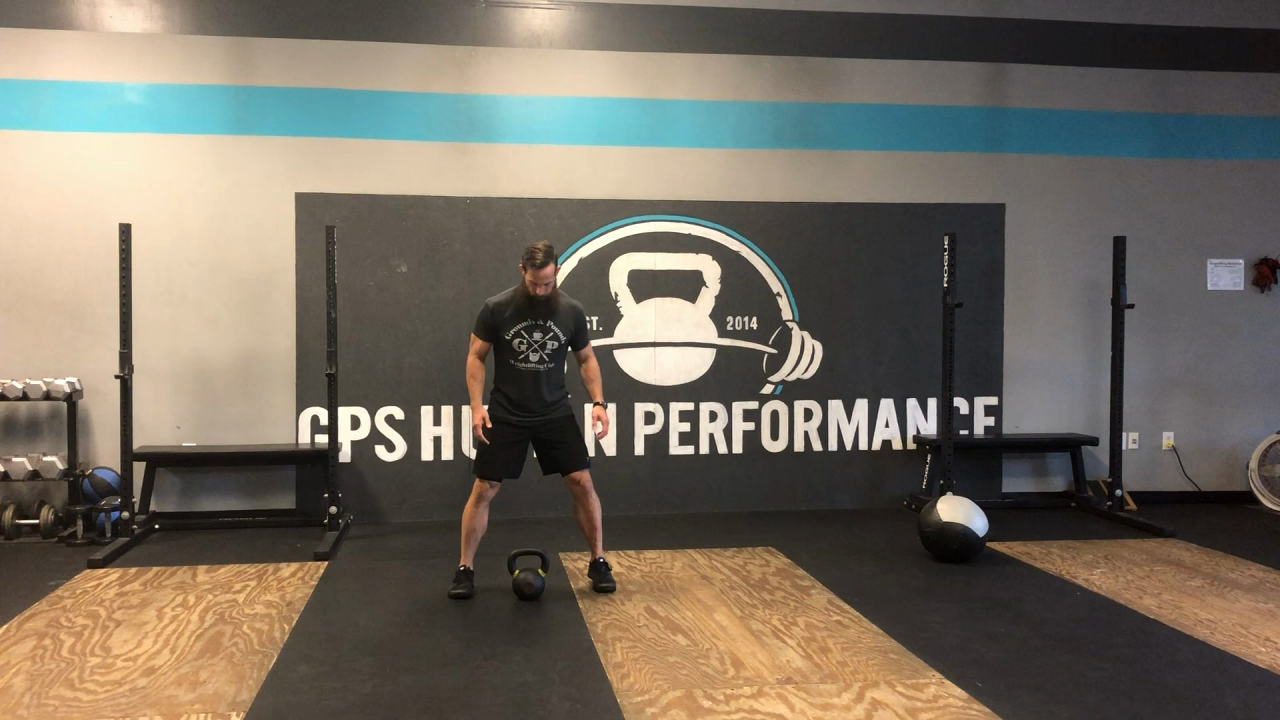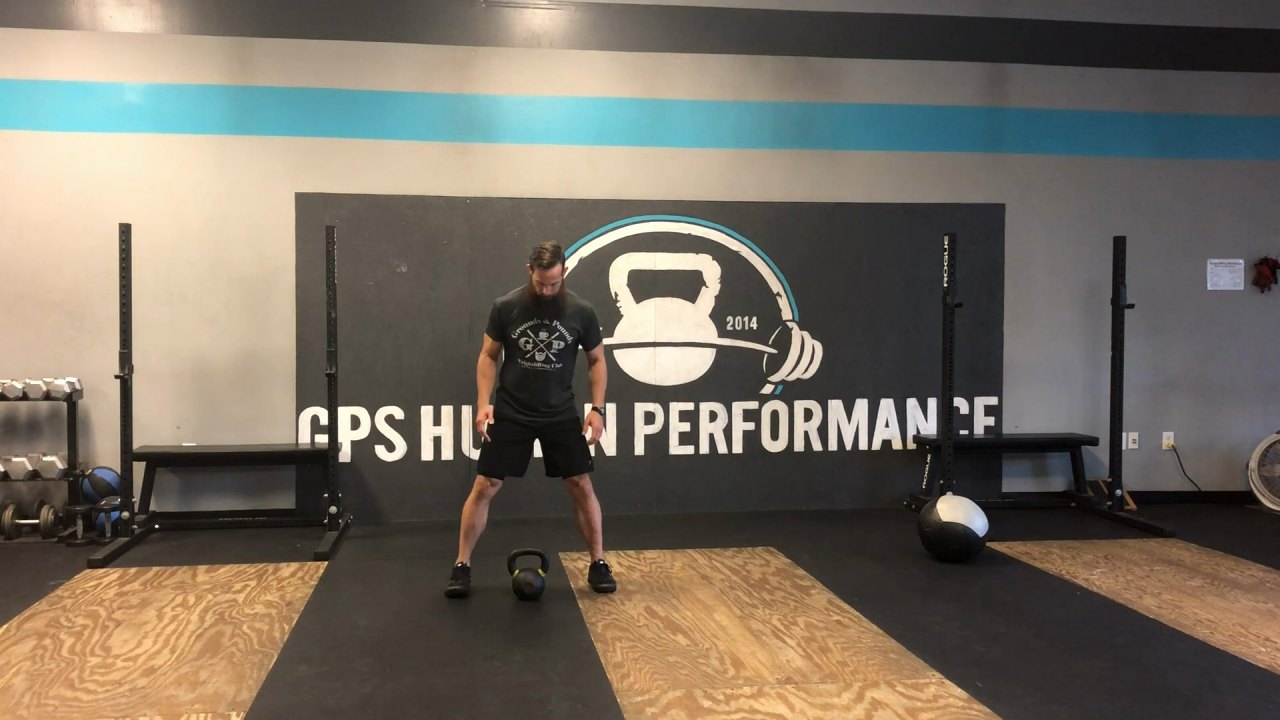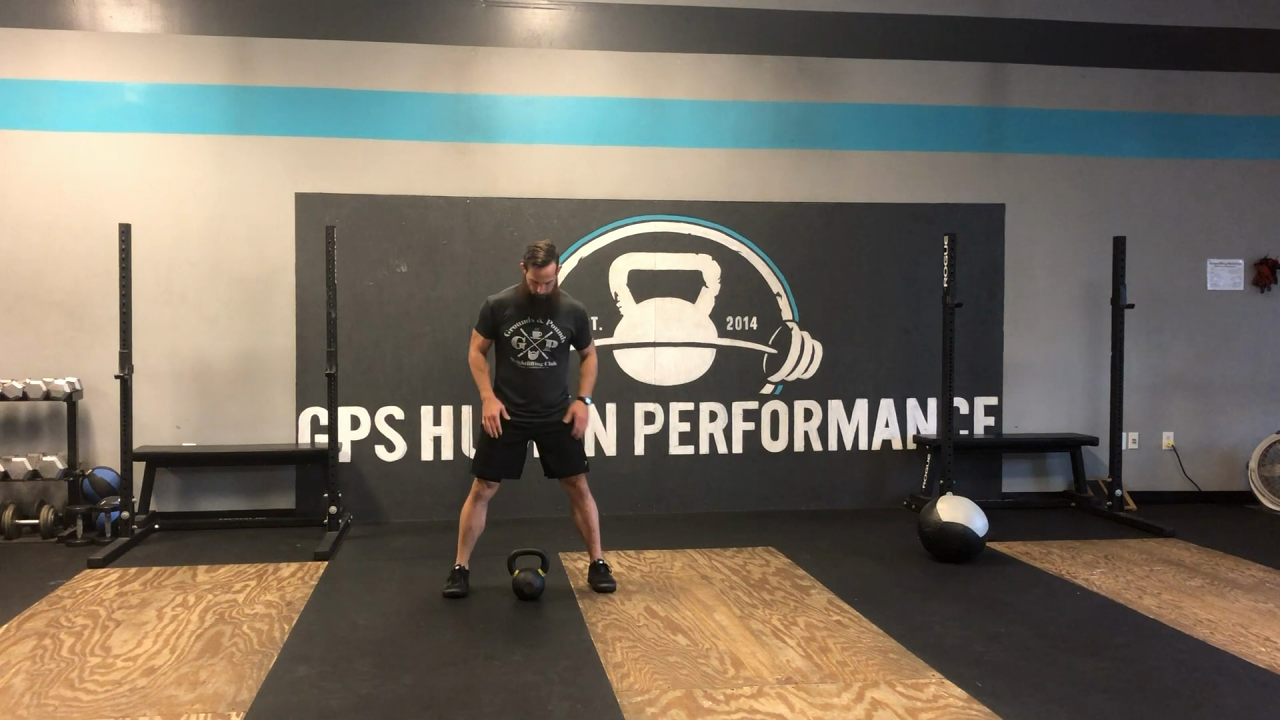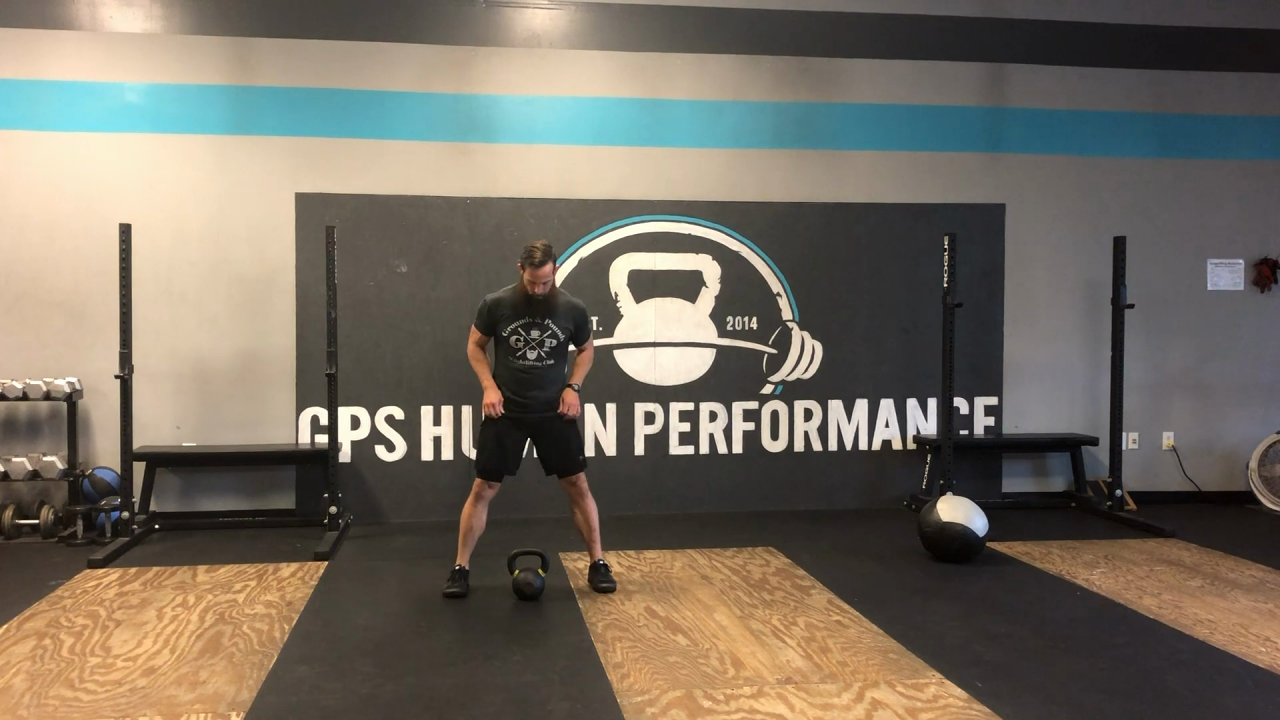
dt=0.2s
person 1, frame 1
left shoulder: (571, 311)
right shoulder: (496, 308)
left elbow: (586, 359)
right elbow: (476, 357)
left wrist: (598, 401)
right wrist: (476, 405)
left hip: (554, 413)
right hip: (505, 415)
left knee: (582, 483)
right knee: (484, 490)
left ankle: (598, 562)
right ankle: (465, 569)
person 1, frame 2
left shoulder: (581, 311)
right shoulder: (505, 307)
left elbow: (597, 359)
right elbow: (488, 356)
left wrist: (597, 408)
right wrist: (483, 402)
left hip: (561, 415)
right hip: (510, 415)
left knee: (582, 487)
right knee: (485, 488)
left ankle: (598, 564)
right ankle: (461, 566)
person 1, frame 3
left shoulder: (573, 310)
right shoulder: (497, 305)
left elbow: (588, 355)
right elbow: (477, 351)
left wrist: (583, 398)
right wrist: (489, 398)
left hip: (557, 416)
right hip: (507, 415)
left knee: (578, 487)
right knee: (482, 490)
left ankle: (597, 564)
right ankle: (460, 568)
person 1, frame 4
left shoulder: (572, 308)
right shoulder: (496, 304)
left elbow: (587, 349)
right elbow: (475, 344)
left wrist: (574, 386)
right wrist: (488, 385)
left hip: (555, 411)
right hip: (506, 411)
left knee: (578, 486)
right knee: (483, 489)
left ankle: (598, 564)
right ankle: (460, 569)
